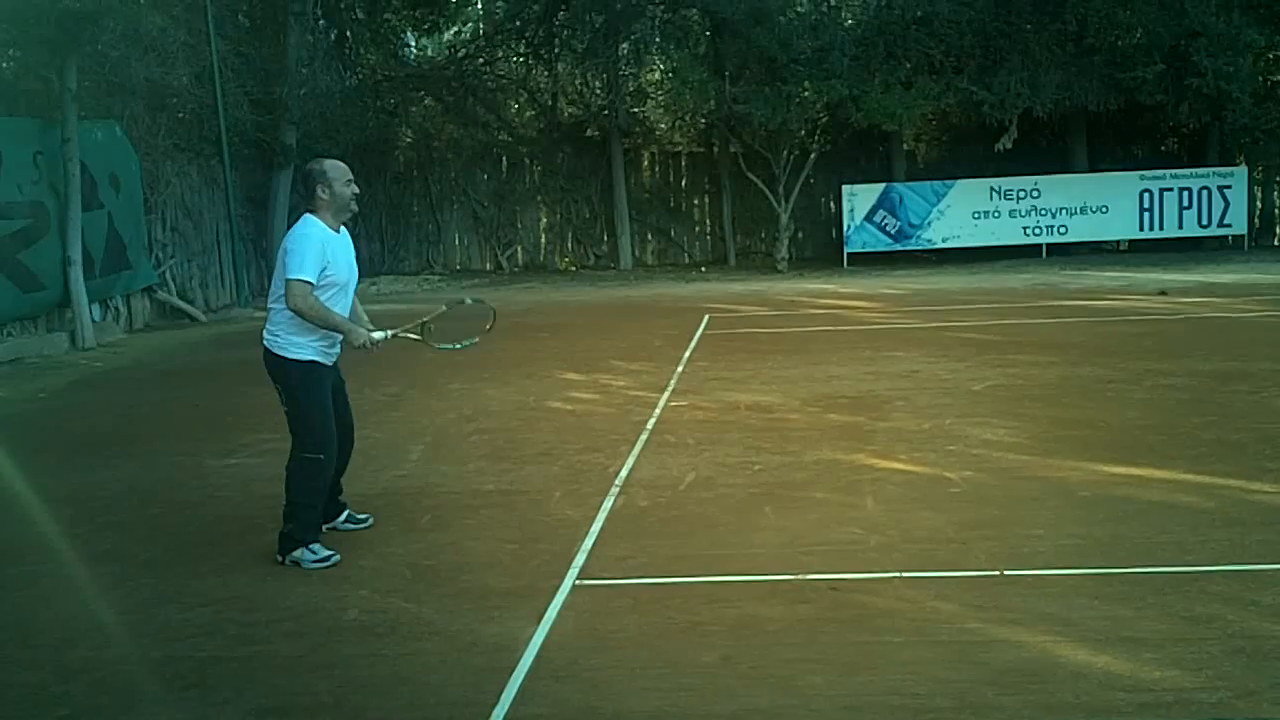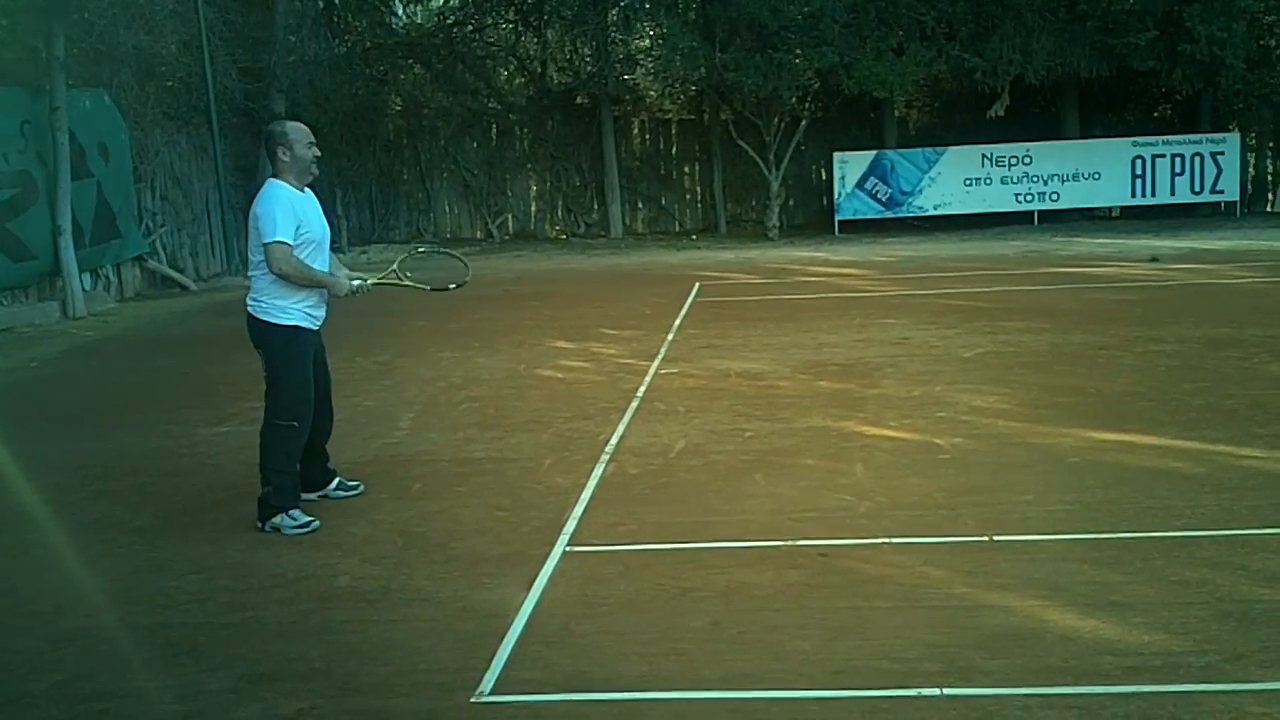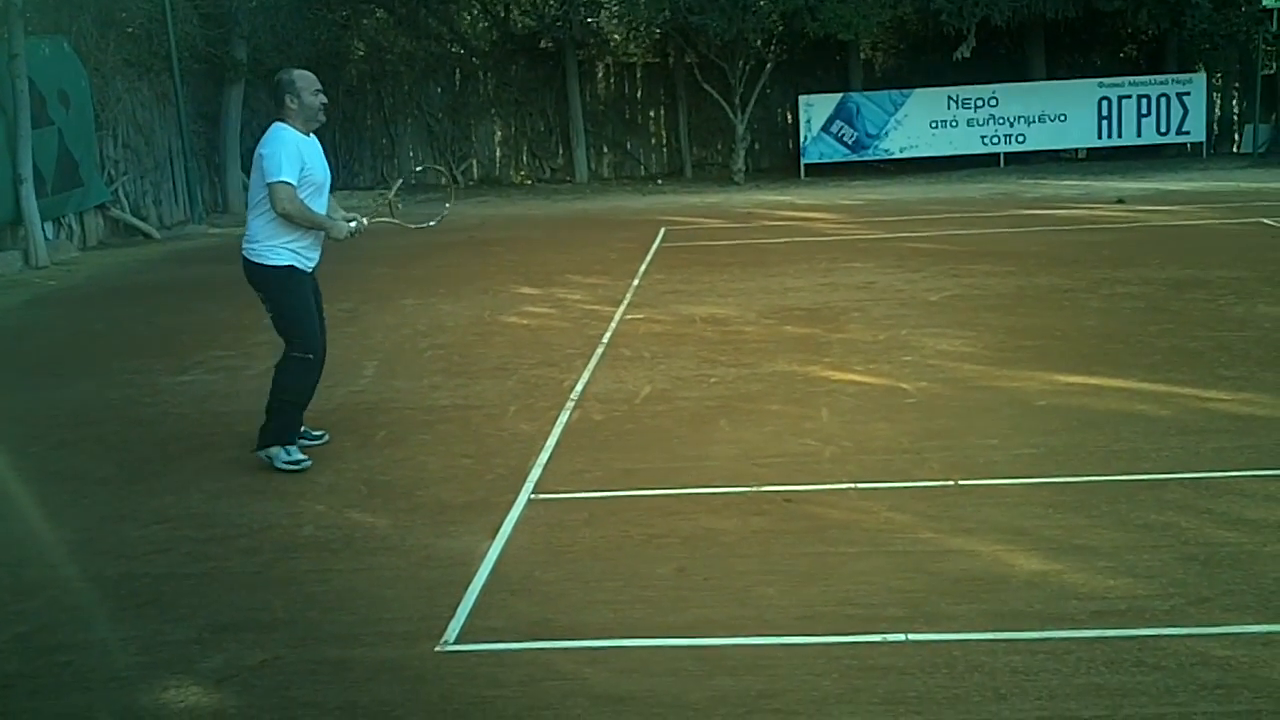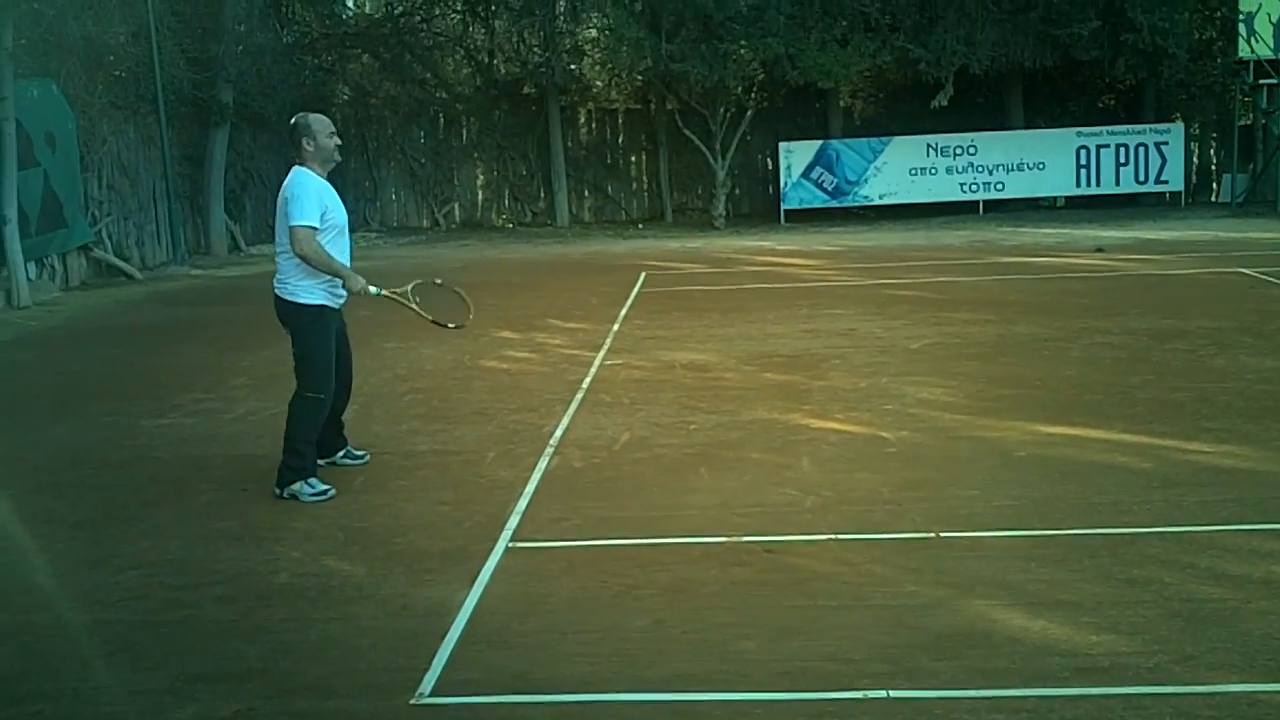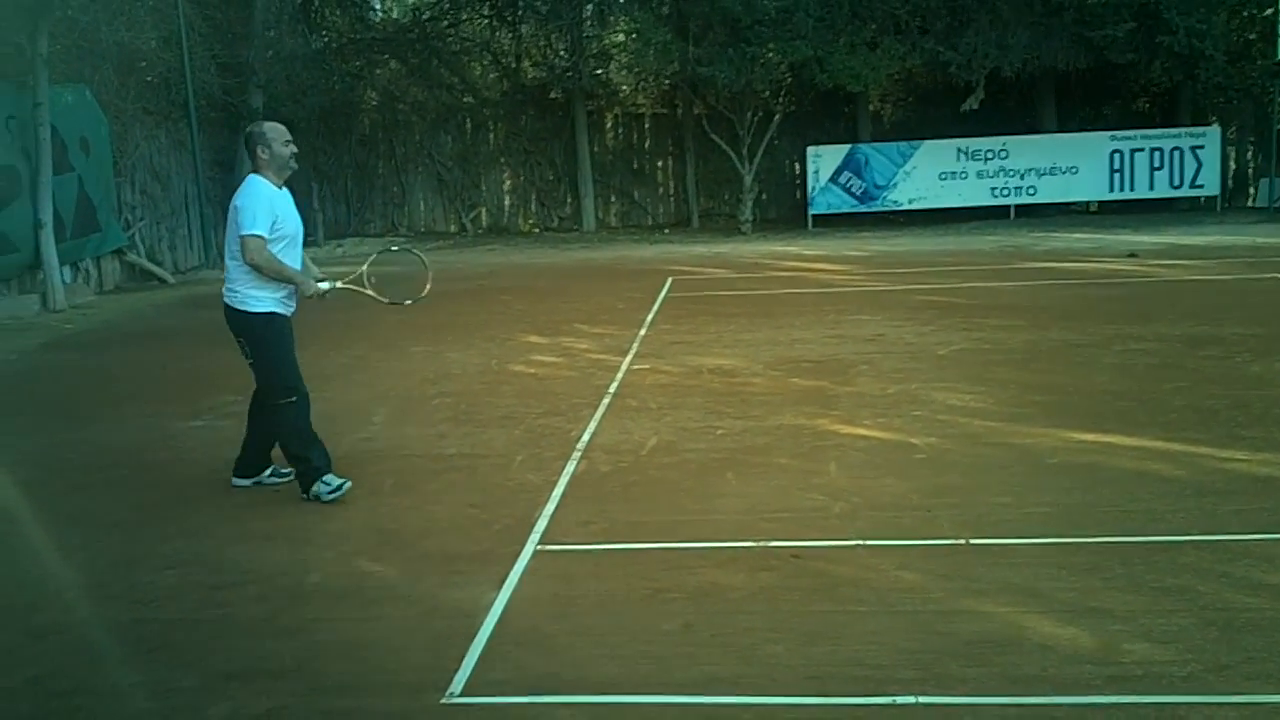
dt=1s
person 1, frame 1
left shoulder: (340, 234)
right shoulder: (308, 237)
right elbow: (299, 300)
left wrist: (363, 324)
right wrist: (348, 330)
left hip: (322, 357)
right hip: (296, 358)
left knee: (340, 439)
right knee: (315, 447)
left ankle: (328, 510)
right ankle: (296, 541)
person 1, frame 2
left shoulder: (305, 196)
right shoulder: (276, 199)
right elbow: (281, 263)
left wrist: (343, 273)
right wrist: (330, 282)
left hip: (304, 323)
right hip: (279, 324)
left knee: (318, 407)
right knee: (289, 414)
left ankle: (315, 479)
right ankle: (276, 508)
person 1, frame 3
left shoulder: (308, 141)
right shoulder: (281, 141)
left elbow: (316, 195)
right elbow: (284, 203)
left wrist: (341, 215)
right wrist: (329, 225)
left hip: (298, 264)
right hip: (274, 264)
left knee: (313, 349)
right knee: (303, 349)
left ankle: (286, 428)
right ankle: (275, 440)
person 1, frame 4
left shoulder: (318, 183)
right shoulder: (303, 185)
right elbow: (303, 245)
left wrist: (340, 281)
right wrist: (348, 276)
left hip: (324, 302)
right hip: (306, 304)
left knee: (339, 378)
right knee: (315, 388)
left ankle: (330, 446)
right ankle: (294, 476)
person 1, frame 5
left shoulder: (280, 193)
right shoulder: (256, 194)
left elbow: (288, 248)
right elbow: (254, 255)
left wrist: (313, 273)
right wrist: (300, 281)
left hip: (270, 311)
right hip: (255, 312)
left knee: (273, 391)
right knee: (289, 394)
left ankle: (251, 467)
right ankle: (314, 476)
